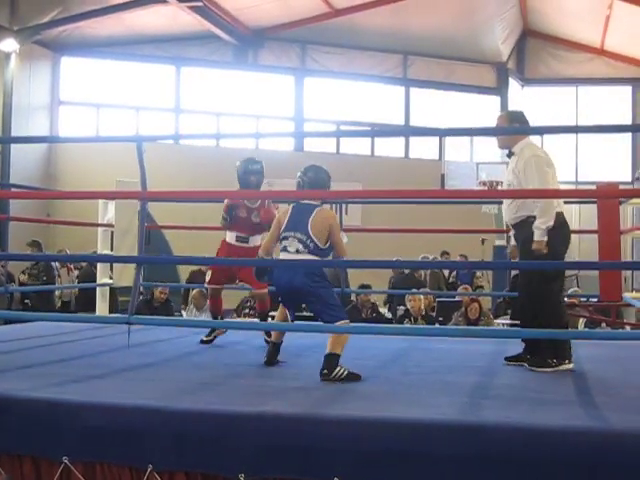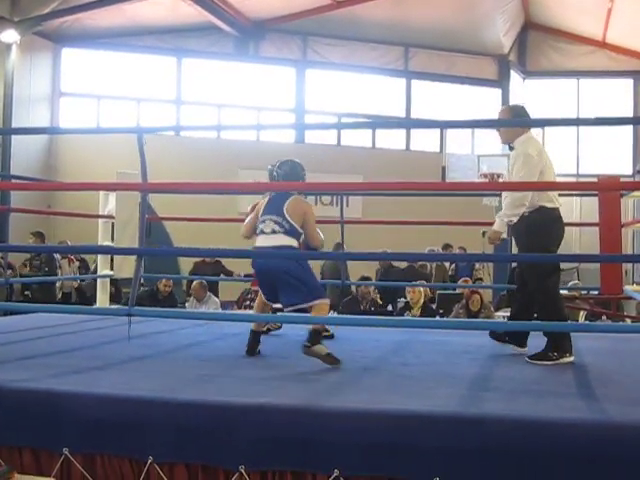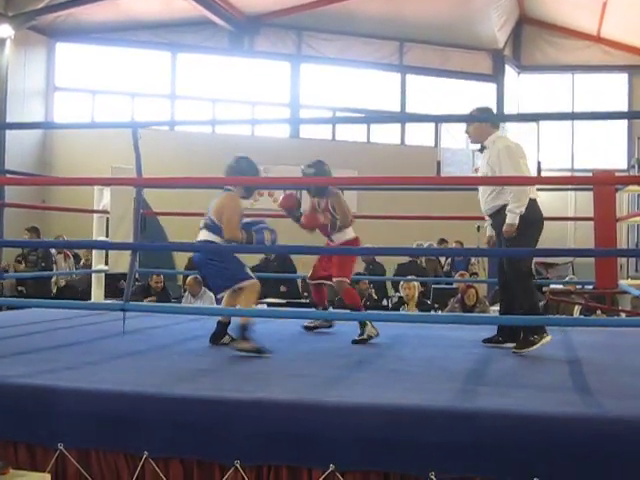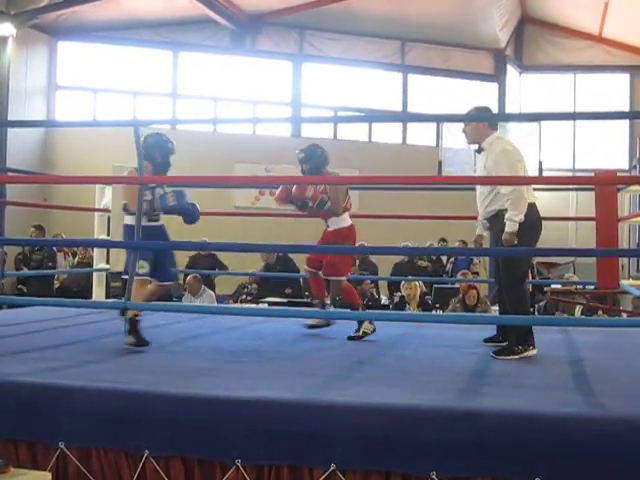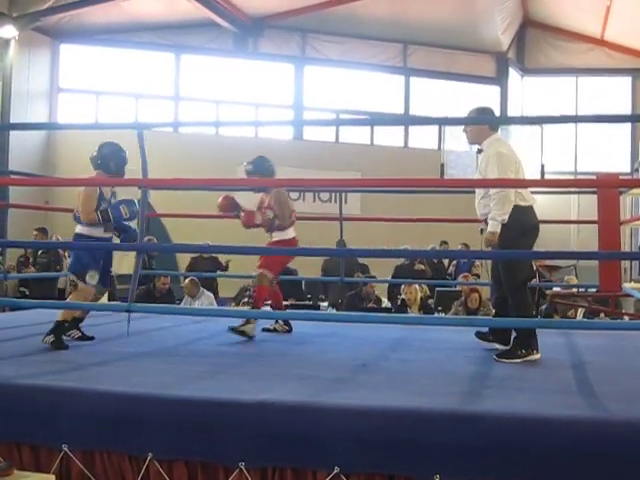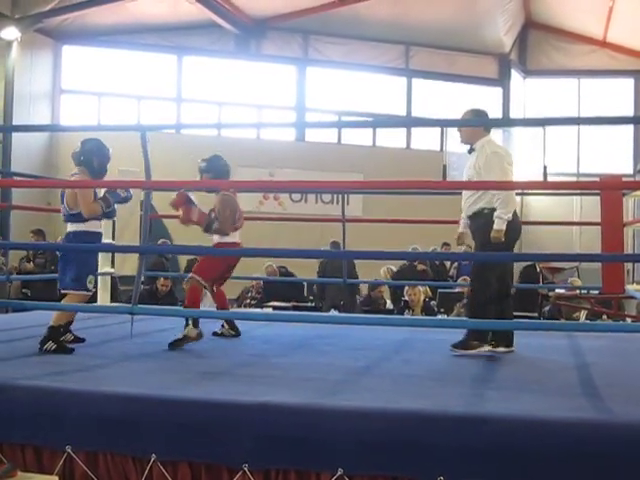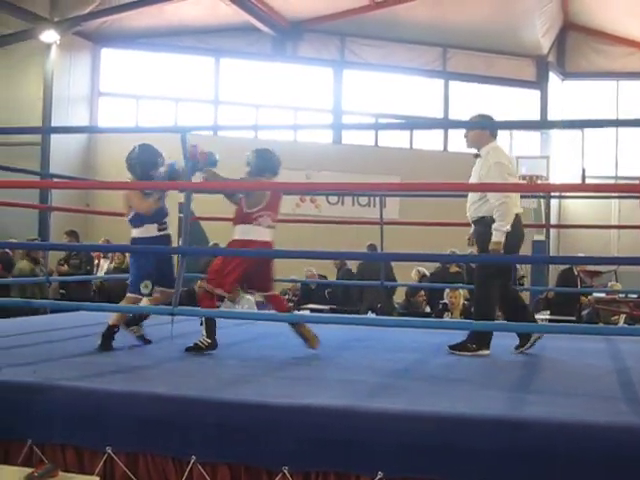
dt=0.5s
person 1, frame 1
left shoulder: (532, 156)
right shoulder: (517, 159)
left elbow: (544, 199)
left wrist: (540, 236)
right wrist: (516, 239)
left hip: (543, 233)
right hip: (529, 232)
left knee: (547, 293)
right knee: (528, 293)
left ankle: (559, 355)
right ankle: (535, 349)
person 1, frame 2
left shoulder: (527, 151)
right shoulder: (524, 150)
left elbow: (519, 195)
left wrist: (500, 225)
left hip: (538, 224)
right hip: (534, 224)
left knee: (543, 285)
right knee: (526, 283)
left ankle: (559, 348)
right ankle: (516, 335)
person 1, frame 3
left shoulder: (504, 147)
right shoulder: (488, 153)
left elbow: (518, 184)
left wrist: (512, 219)
right wrist: (491, 228)
left hip: (520, 219)
right hip: (505, 220)
left knee: (518, 273)
right knee: (507, 277)
left ankle: (535, 331)
right ankle: (509, 333)
person 1, frame 4
left shoulder: (502, 151)
right shoulder: (485, 153)
left elbow: (516, 191)
left wrist: (511, 227)
right wrist: (481, 228)
left hip: (517, 223)
right hip: (503, 223)
left knee: (513, 279)
right knee: (504, 279)
left ankle: (523, 341)
right ankle: (506, 332)
person 1, frame 5
left shoulder: (496, 151)
right shoulder: (492, 151)
left elbow: (502, 192)
left wrist: (493, 227)
left hip: (513, 223)
right hip: (511, 223)
left knee: (515, 283)
right knee: (502, 281)
left ankle: (527, 345)
right ankle: (499, 334)
person 1, frame 6
left shoulder: (492, 152)
right shoulder: (477, 155)
left elbow: (504, 191)
left wrist: (500, 225)
right wrist: (463, 226)
left hip: (495, 225)
right hip: (486, 223)
left knee: (482, 281)
right knee: (498, 283)
left ankle: (477, 337)
right ankle: (502, 339)
person 1, frame 7
left shoulder: (495, 160)
right shoulder: (485, 159)
left elbow: (503, 202)
left wrist: (498, 236)
right wrist: (477, 231)
left hip: (499, 230)
right hip: (489, 229)
left knee: (485, 284)
right knee: (501, 284)
left ankle: (479, 341)
right ankle: (527, 328)
person 2, frame 1
left shoulder: (286, 212)
right shoulder: (328, 216)
left elbow: (266, 248)
right elbow: (340, 253)
right wrist: (337, 236)
left hip: (282, 274)
right hip: (311, 276)
left knee: (286, 307)
right knee: (340, 322)
left ankle: (272, 353)
right ankle: (330, 367)
person 2, frame 2
left shoulder: (264, 202)
right shoulder: (303, 205)
left elbow: (246, 233)
right elbow: (317, 243)
left wrist: (250, 215)
right wrist: (308, 238)
left hip: (261, 257)
right hip: (287, 258)
left knee: (266, 297)
right knee: (319, 301)
left ankle: (253, 343)
right ankle: (314, 341)
person 2, frame 3
left shoulder: (227, 197)
right shoulder: (232, 201)
right elbow: (231, 234)
left wrist: (248, 225)
right wrist: (257, 237)
left hip: (209, 252)
right hip: (211, 253)
left knee: (236, 289)
right knee: (251, 287)
left ankle: (220, 333)
right ankle: (243, 336)
person 2, frame 4
left shoulder: (160, 178)
right shoulder: (134, 176)
left elbow: (162, 204)
right elbow: (134, 208)
left wrist: (182, 208)
right wrist: (161, 203)
left hip: (157, 233)
right hip: (137, 234)
left knee: (163, 283)
right knee: (142, 279)
left ankle: (129, 311)
right ankle: (133, 327)
person 2, frame 5
left shoulder: (108, 187)
right shoulder: (92, 185)
right elbow: (86, 217)
left wrist: (119, 227)
right wrist: (113, 214)
left hip: (102, 244)
right hip: (87, 242)
left knee: (98, 290)
right knee: (87, 288)
left ankle: (72, 326)
right ankle: (54, 332)
person 2, frame 6
left shoulder: (77, 180)
right shoulder: (82, 180)
right elbow: (88, 211)
left wrist: (106, 204)
right wrist: (110, 198)
left hip: (79, 240)
right hip: (83, 241)
left knee: (83, 291)
right knee: (79, 291)
left ankle: (63, 331)
right ankle: (49, 338)
person 2, frame 7
left shoulder: (154, 184)
right shoulder: (131, 190)
right elbow: (146, 209)
right wrist: (160, 188)
left hip: (162, 245)
right hip: (143, 247)
left knee: (167, 292)
right knee: (135, 295)
right ankle: (107, 335)
person 3, frame 1
left shoulder: (266, 200)
right shoulder: (234, 198)
left elbow: (271, 228)
right elbow: (224, 223)
left wrist: (271, 222)
right wrist: (227, 211)
left hip: (252, 250)
right hip: (230, 248)
left knee: (262, 292)
right knee: (213, 286)
right ankle: (216, 327)
person 3, frame 2
left shoulder: (298, 201)
right shoulder: (269, 200)
left elbow: (307, 224)
right elbow: (260, 223)
right wrist: (255, 215)
left hip: (293, 247)
right hip: (275, 247)
left knee: (300, 289)
right knee: (261, 284)
left ankle: (319, 323)
right ankle: (273, 320)
person 3, frame 3
left shoulder: (335, 197)
right shoulder: (315, 199)
left elbow: (347, 222)
right elbow: (310, 225)
left wrist: (322, 222)
right wrist: (295, 211)
left hip: (348, 245)
right hip: (333, 246)
left knee: (340, 283)
right knee: (314, 281)
left ankle: (367, 325)
right ankle: (324, 318)
person 3, frame 4
right shoulder: (316, 182)
left elbow: (336, 209)
right elbow: (312, 211)
left wrist: (315, 198)
right wrist: (295, 200)
left hip: (343, 233)
right hip: (330, 233)
left knee: (337, 280)
right knee: (311, 270)
left ankle: (365, 322)
person 3, frame 5
left shoulder: (278, 194)
right shoulder: (265, 196)
left elbow: (285, 222)
right elbow: (257, 220)
left wrist: (262, 220)
right wrist: (238, 211)
left hip: (285, 243)
right hip: (276, 243)
left knee: (262, 278)
right knee: (268, 282)
left ankle: (250, 324)
person 3, frame 6
left shoulder: (225, 197)
right shoulder: (222, 196)
left elbow: (225, 229)
right elbow: (213, 223)
left wrist: (200, 219)
right wrist: (191, 207)
left hip: (226, 246)
right hip: (227, 247)
left knee: (193, 283)
right knee: (212, 285)
left ankle: (192, 330)
right ankle: (230, 327)
person 3, frame 7
left shoulder: (255, 184)
right shoulder: (275, 190)
left elbow: (220, 181)
right wrist: (233, 195)
left hip: (243, 245)
right hip: (264, 246)
left knee: (208, 290)
right knee: (268, 294)
left ankle: (208, 339)
right ankle: (303, 331)
